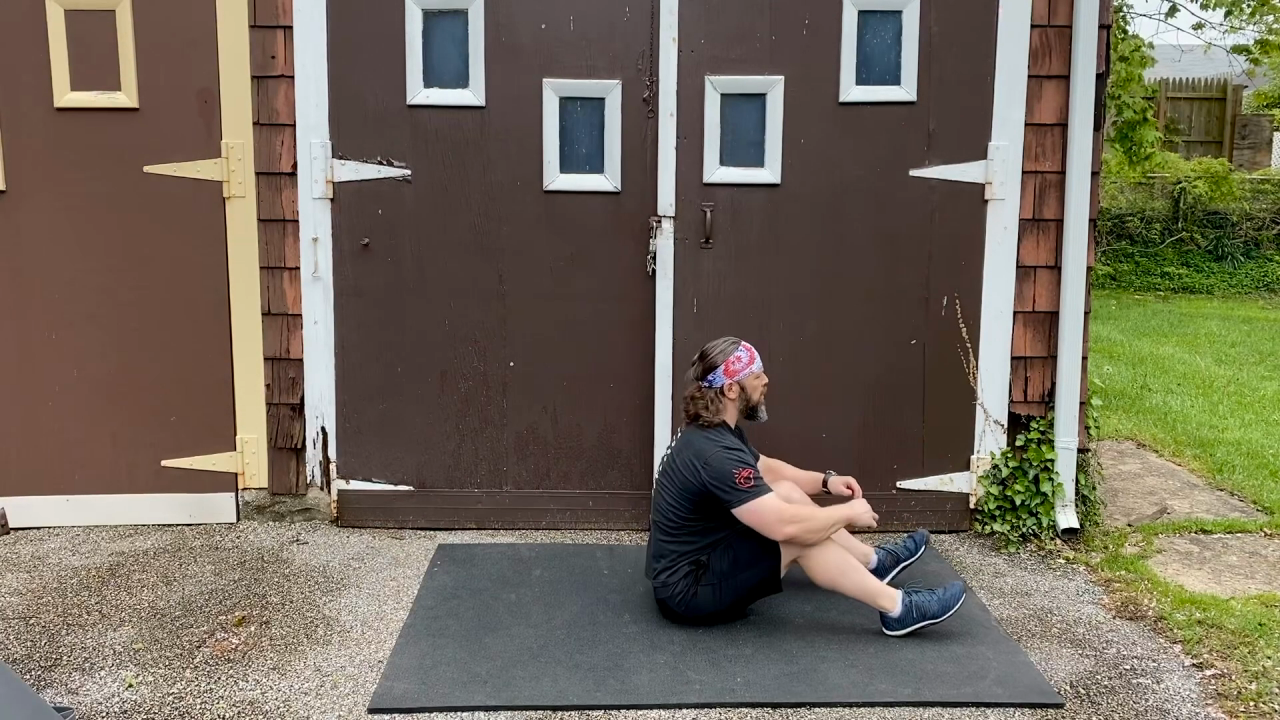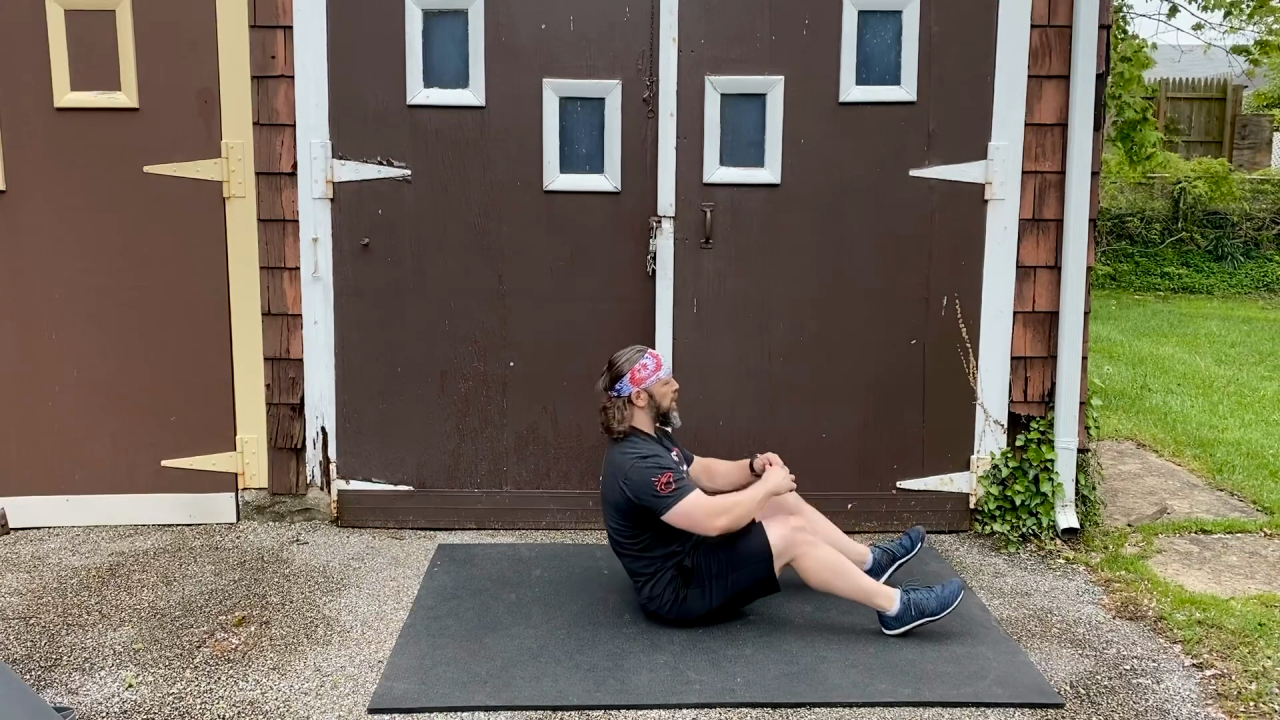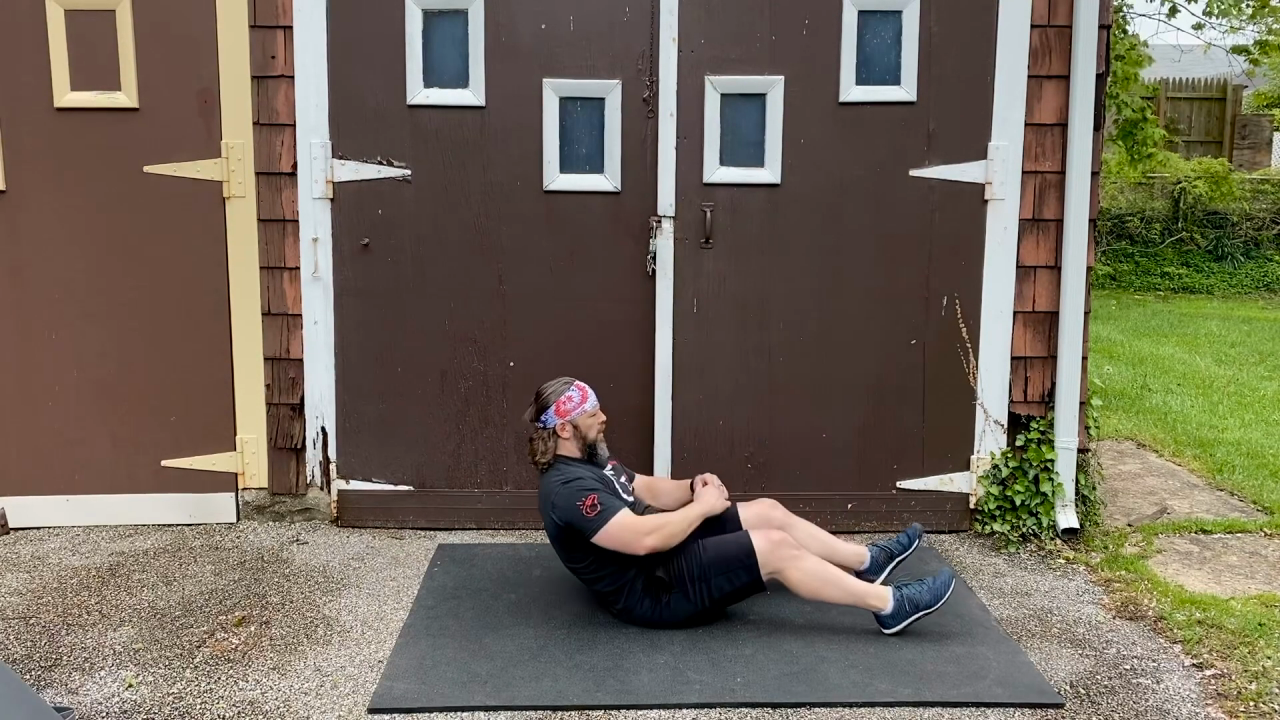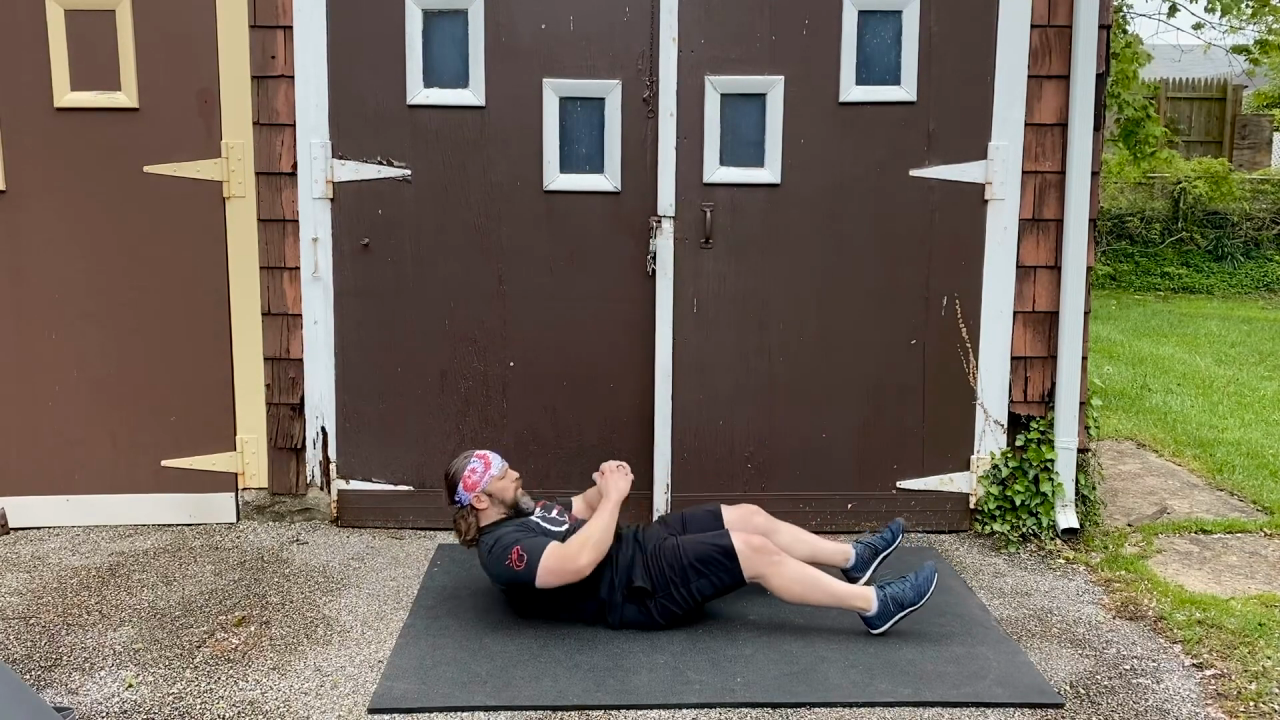
dt=0.4s
person 1, frame 1
left shoulder: (711, 429)
right shoulder: (715, 453)
left elbow: (765, 470)
right elbow: (784, 528)
left wrist: (828, 482)
right wrist: (849, 513)
left hip: (699, 558)
right hip: (689, 588)
left knee: (788, 492)
right knee: (802, 532)
left ankle: (874, 562)
right ankle: (898, 608)
person 1, frame 2
left shoulder: (650, 439)
right shoulder: (638, 464)
left elbow: (705, 474)
right elbow: (715, 521)
left wrist: (754, 466)
right wrist: (766, 487)
left hip: (687, 554)
right hip: (677, 588)
left knee: (785, 501)
right knee: (794, 533)
left ankle: (872, 562)
right ankle: (894, 608)
person 1, frame 3
left shoulder: (591, 462)
right shoulder: (568, 489)
left elbow: (649, 492)
right elbow: (647, 540)
left wrist: (693, 488)
right wrist: (704, 506)
left hip: (668, 552)
right hip: (653, 588)
left knee: (770, 511)
right knee: (776, 546)
left ankle: (868, 563)
right ankle: (889, 605)
person 1, frame 4
left shoulder: (522, 512)
right shoulder: (504, 548)
left elbow: (587, 513)
right elbow: (581, 560)
left wrist: (604, 485)
right wrist: (612, 497)
left hip: (644, 547)
right hip: (639, 592)
left knee: (749, 514)
right knee: (758, 549)
left ankle: (853, 558)
right ankle: (873, 605)
